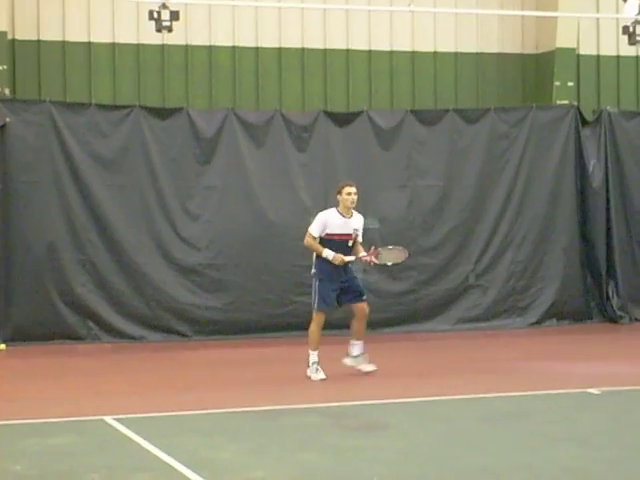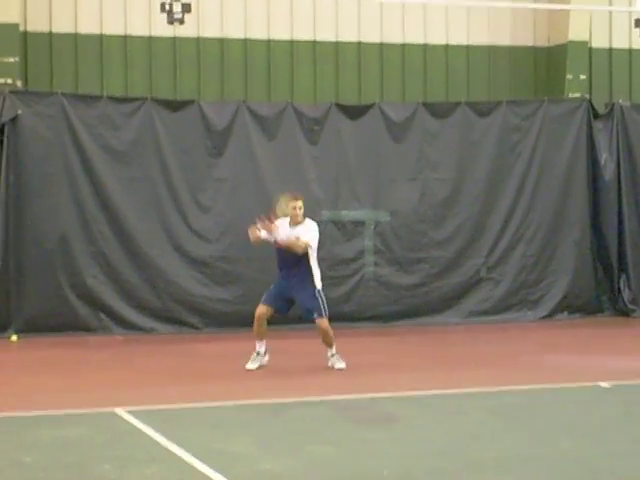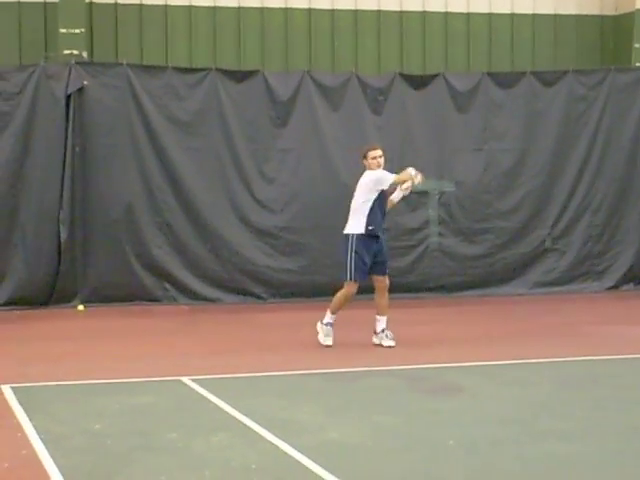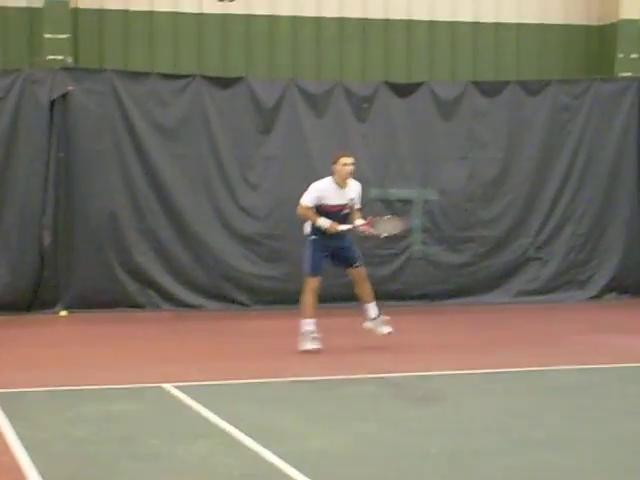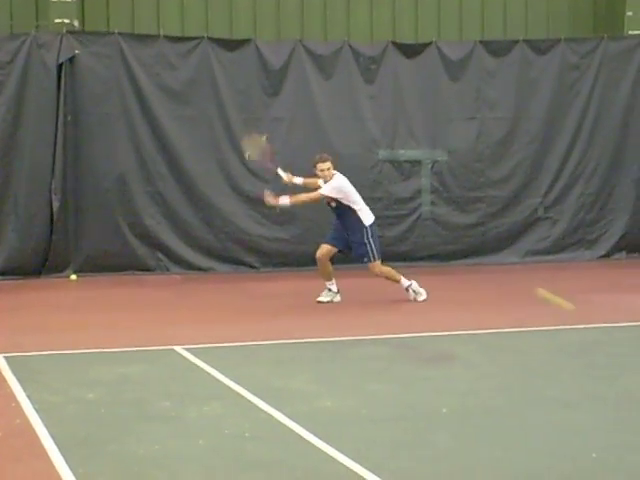
dt=1s
person 1, frame 1
left shoulder: (359, 219)
right shoulder: (325, 216)
right elbow: (308, 240)
left wrist: (365, 256)
right wrist: (329, 255)
left hip: (346, 273)
right hip: (324, 273)
left knee: (362, 311)
right knee: (318, 319)
left ankle: (356, 356)
right ankle: (313, 365)
person 1, frame 2
left shoulder: (311, 227)
right shoulder: (281, 224)
left elbow: (299, 248)
right elbow: (255, 239)
left wrist: (277, 234)
right wrist: (258, 232)
left hip: (308, 283)
right hip: (284, 281)
left knee: (323, 325)
right knee: (260, 313)
left ankle: (333, 355)
right ankle: (260, 354)
person 1, frame 3
left shoulder: (376, 180)
right shoulder: (375, 176)
left elbow: (381, 208)
right elbow: (403, 177)
left wrist: (402, 191)
right wrist: (413, 173)
left hip: (374, 238)
right hip: (357, 238)
left knee: (382, 285)
right knee: (351, 289)
left ankle: (380, 331)
right ankle: (326, 323)
person 1, frame 4
left shoulder: (355, 187)
right shoulder: (320, 187)
right elbow: (302, 211)
left wrist: (359, 222)
right wrist: (323, 222)
left hip: (342, 237)
right hip: (318, 238)
left knee: (360, 275)
right knee: (312, 284)
left ankle: (373, 317)
right ankle: (309, 333)
person 1, frame 5
left shoulder: (337, 184)
right shoulder: (326, 179)
left elbow: (312, 196)
right elbow: (318, 184)
left wrist: (283, 201)
right wrist: (296, 180)
left hip: (362, 226)
right hip: (343, 226)
left knee: (376, 270)
right knee: (321, 255)
left ankle: (409, 285)
right ankle: (332, 291)
